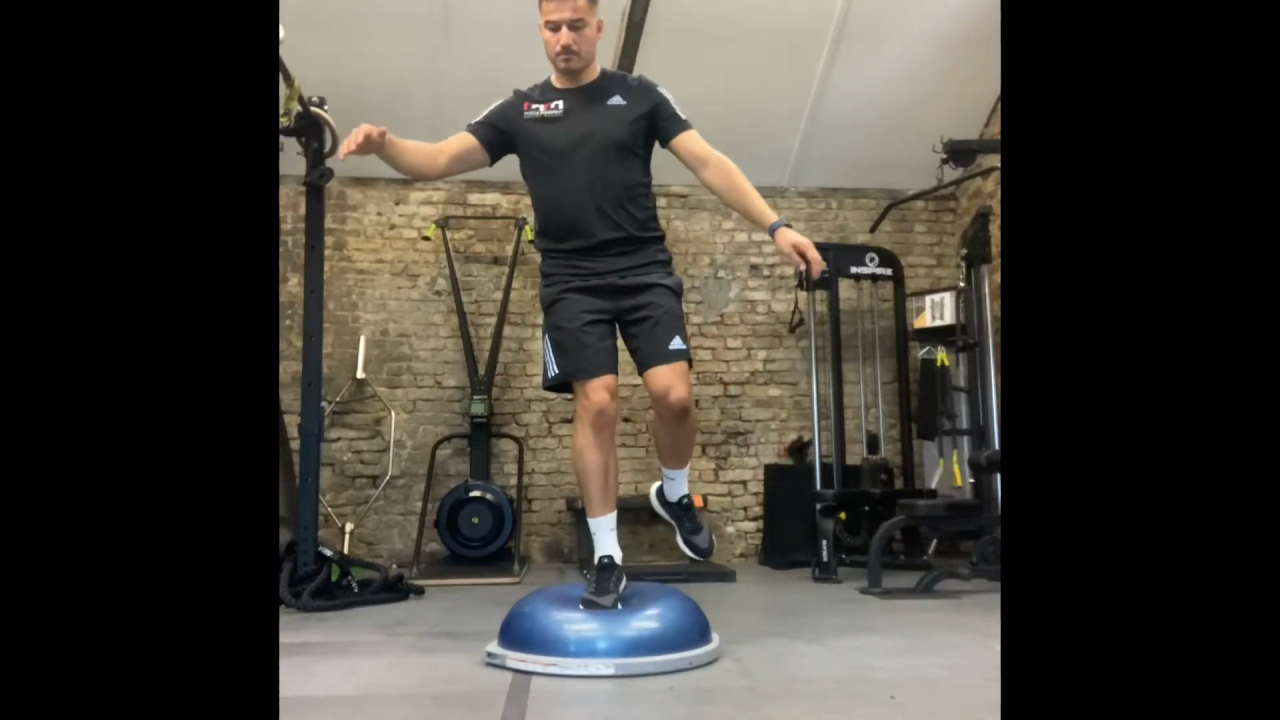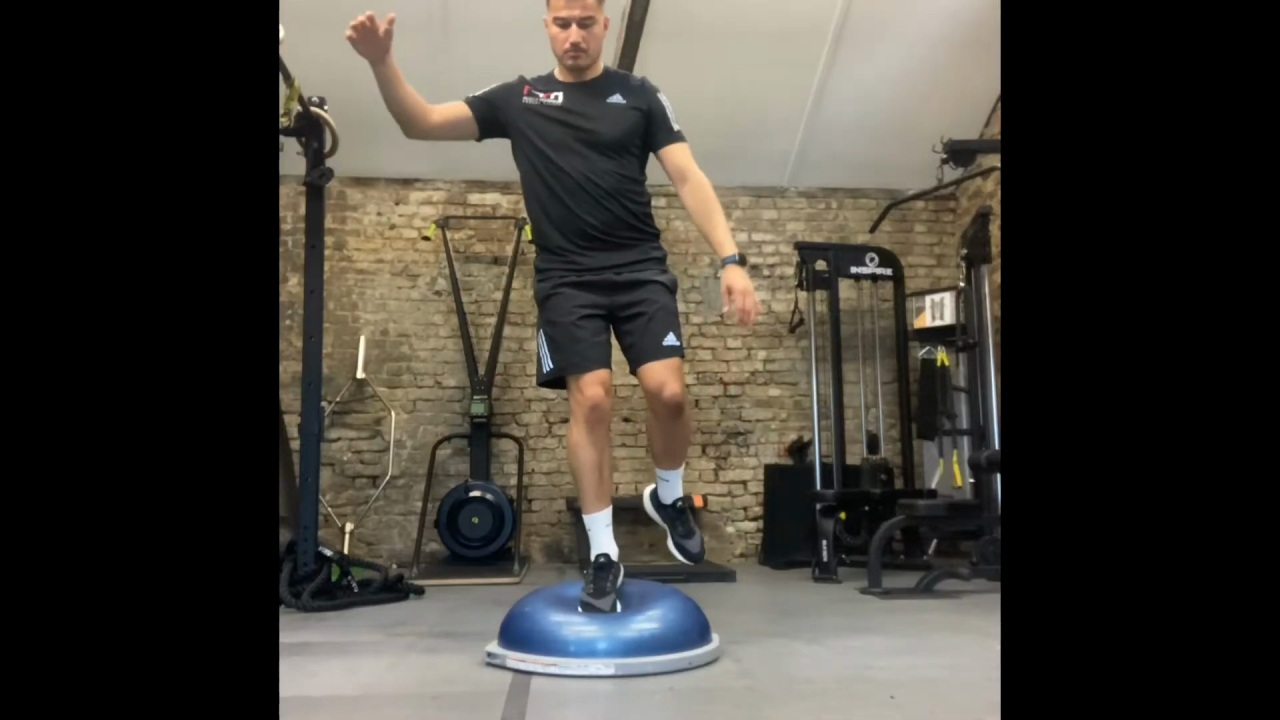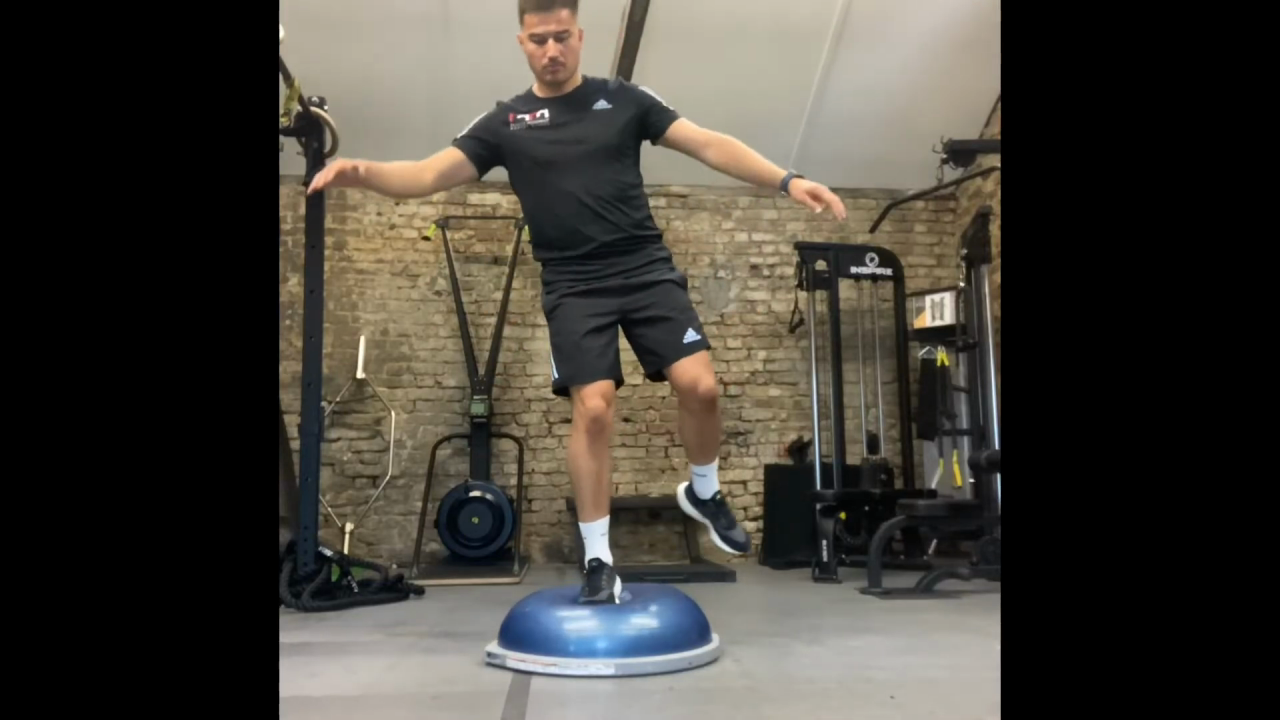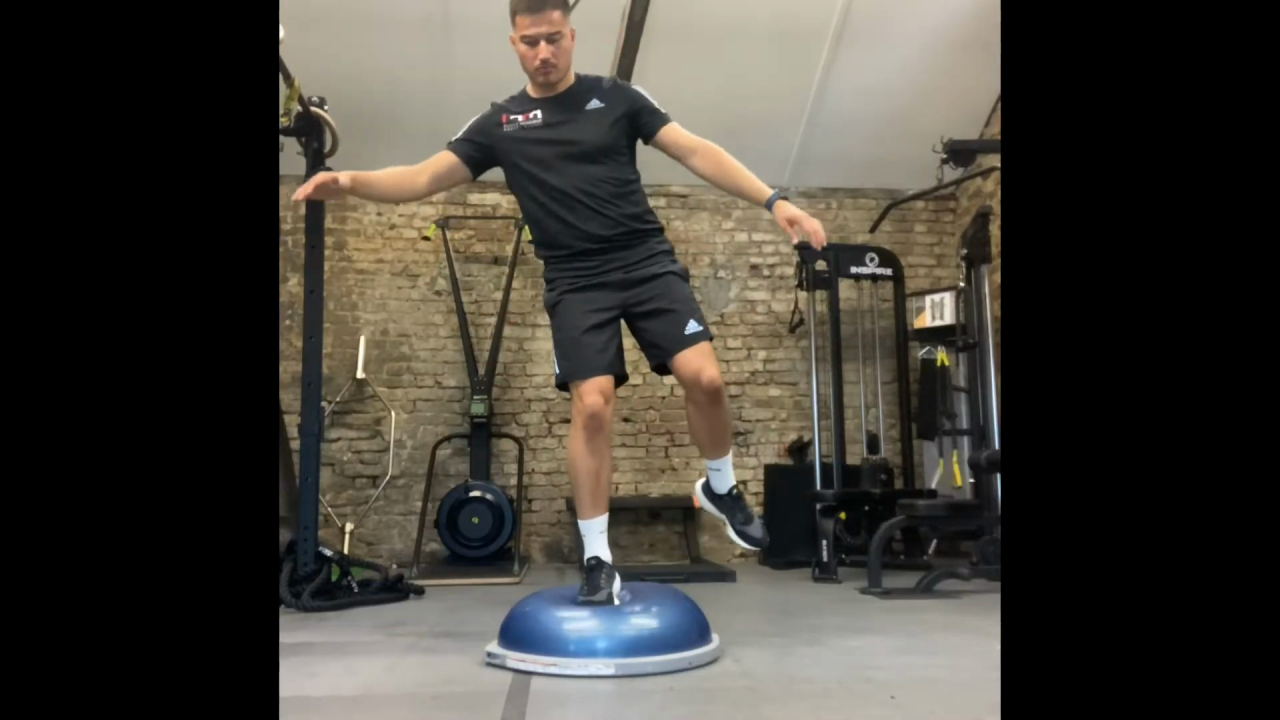
dt=0.4s
person 1, frame 1
left shoulder: (640, 95)
right shoulder: (519, 111)
left elbow: (708, 163)
right elbow: (438, 161)
left wrist: (774, 225)
right wrist: (384, 145)
left hip: (645, 270)
right hip: (572, 282)
left knee: (673, 396)
right knee: (596, 405)
left ankle: (673, 494)
right ankle: (607, 556)
person 1, frame 2
left shoulder: (640, 96)
right shoulder: (518, 99)
left elbow: (688, 177)
right elbow: (421, 122)
left wrist: (730, 260)
right wrist: (381, 60)
left hip: (639, 267)
right hip: (566, 277)
left knee: (668, 392)
right knee: (591, 400)
left ankle: (668, 497)
right ankle: (604, 554)
person 1, frame 3
left shoulder: (624, 99)
right shoulder: (505, 122)
left elbow: (707, 144)
right elbow: (429, 175)
left wrist: (786, 181)
right wrist: (363, 171)
left hip: (647, 269)
right hip: (574, 286)
left knee: (699, 386)
right knee: (592, 410)
left ankle: (703, 492)
right ankle: (598, 561)
person 1, frame 4
left shoulder: (617, 96)
right shoulder: (499, 124)
left elbow: (695, 151)
right elbow: (423, 177)
left wrist: (773, 200)
right wrist: (350, 181)
left hip: (648, 262)
right hip: (576, 282)
left knee: (704, 378)
right knee: (592, 406)
left ankle: (721, 487)
right ankle: (597, 558)
